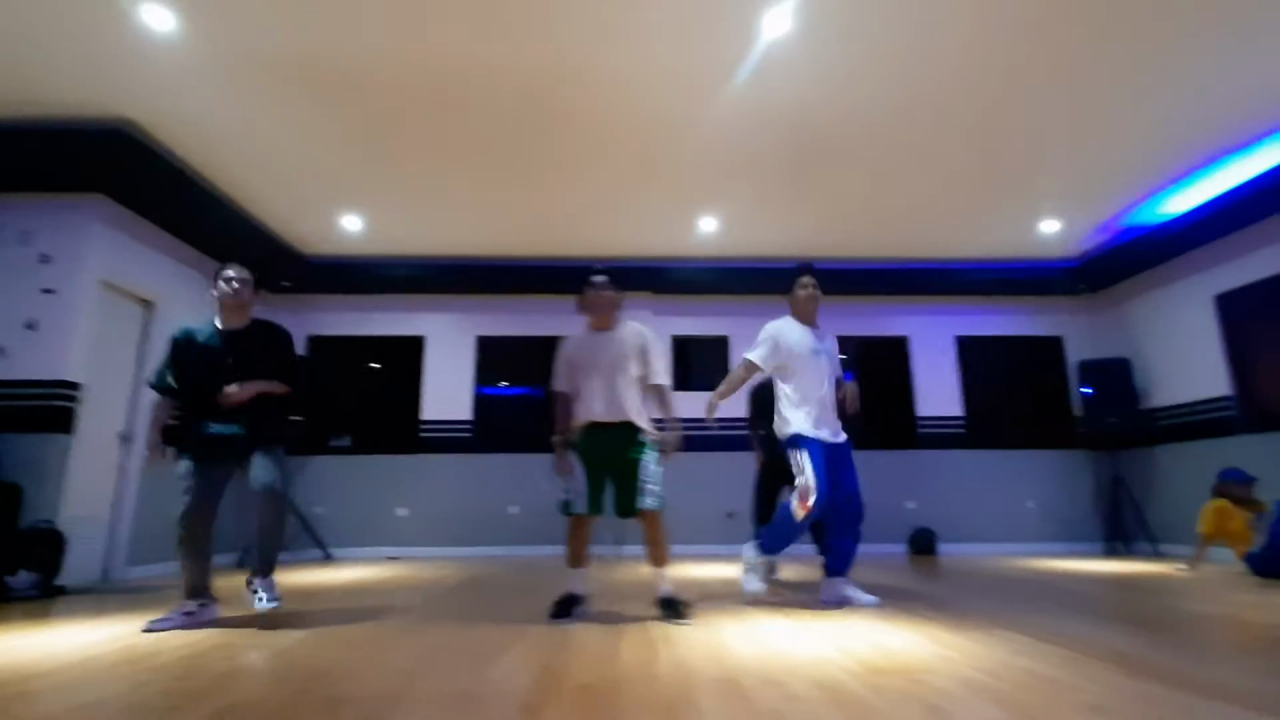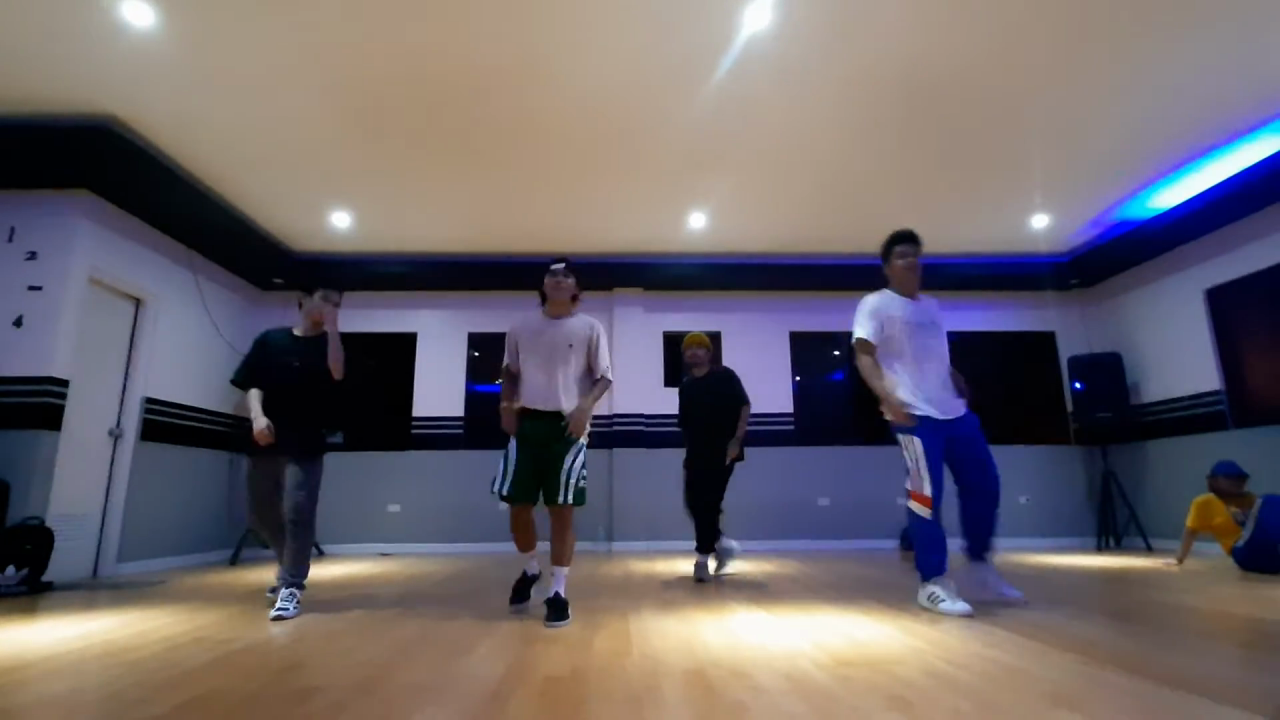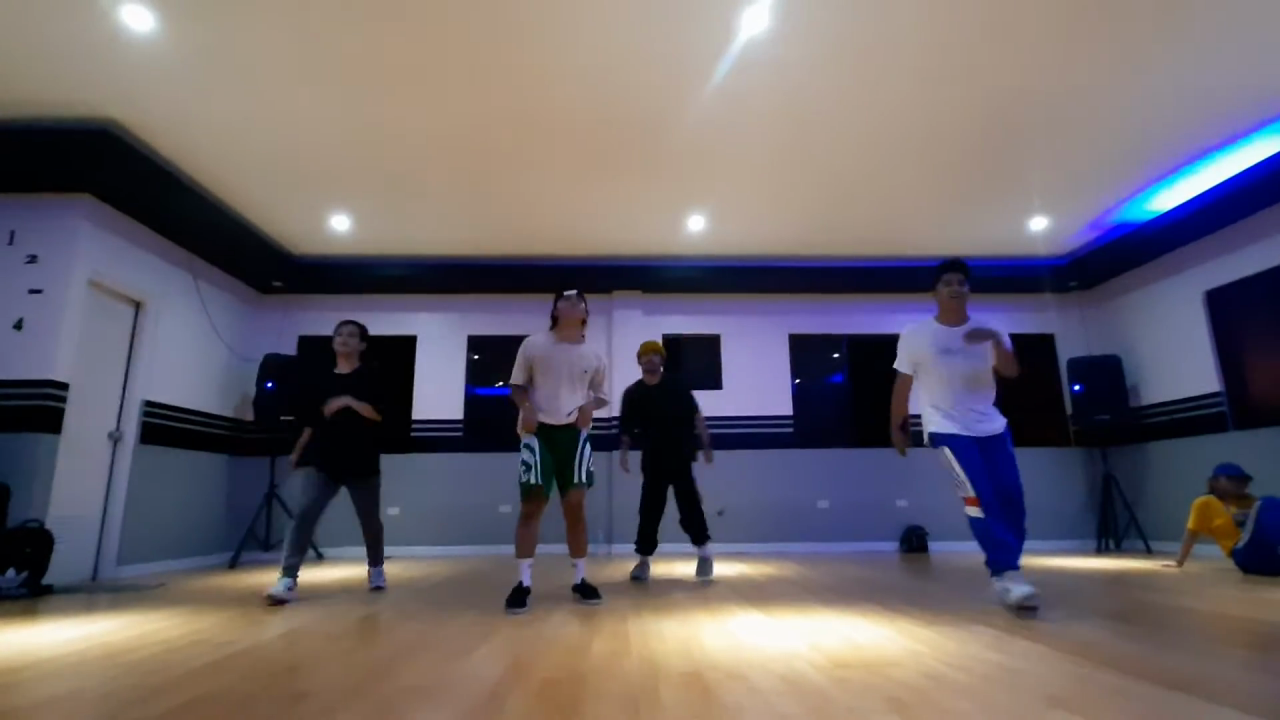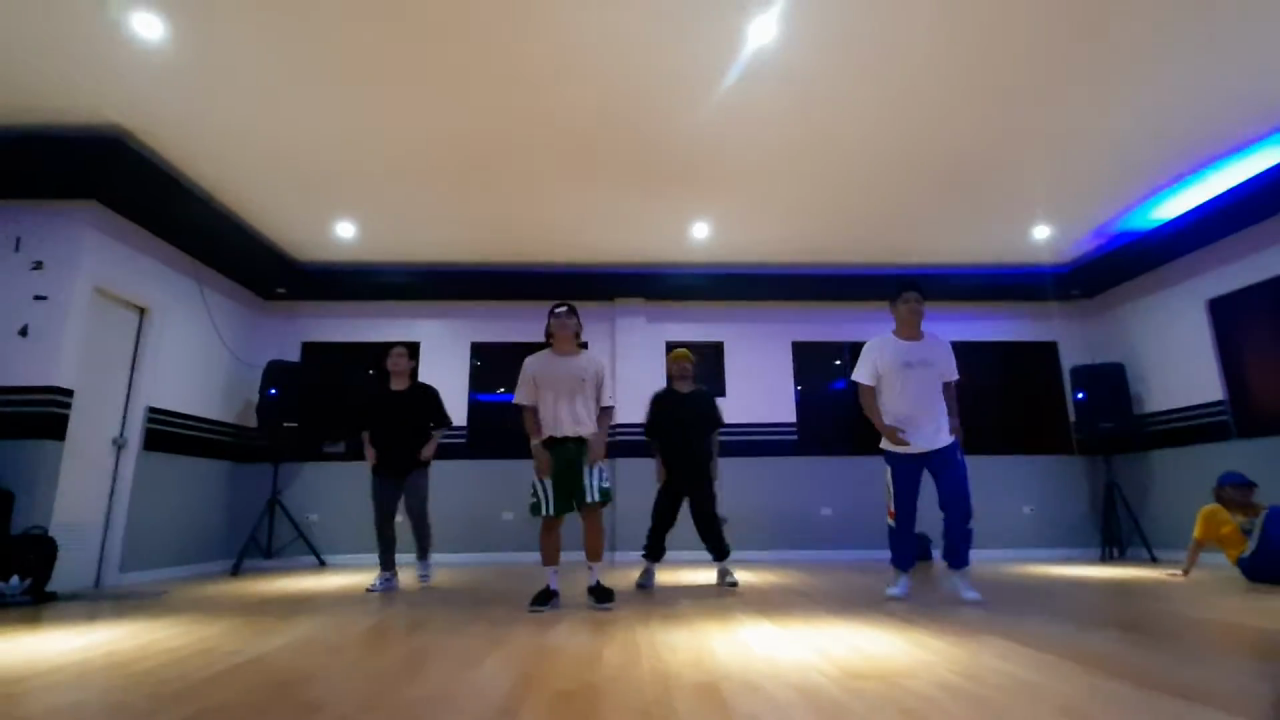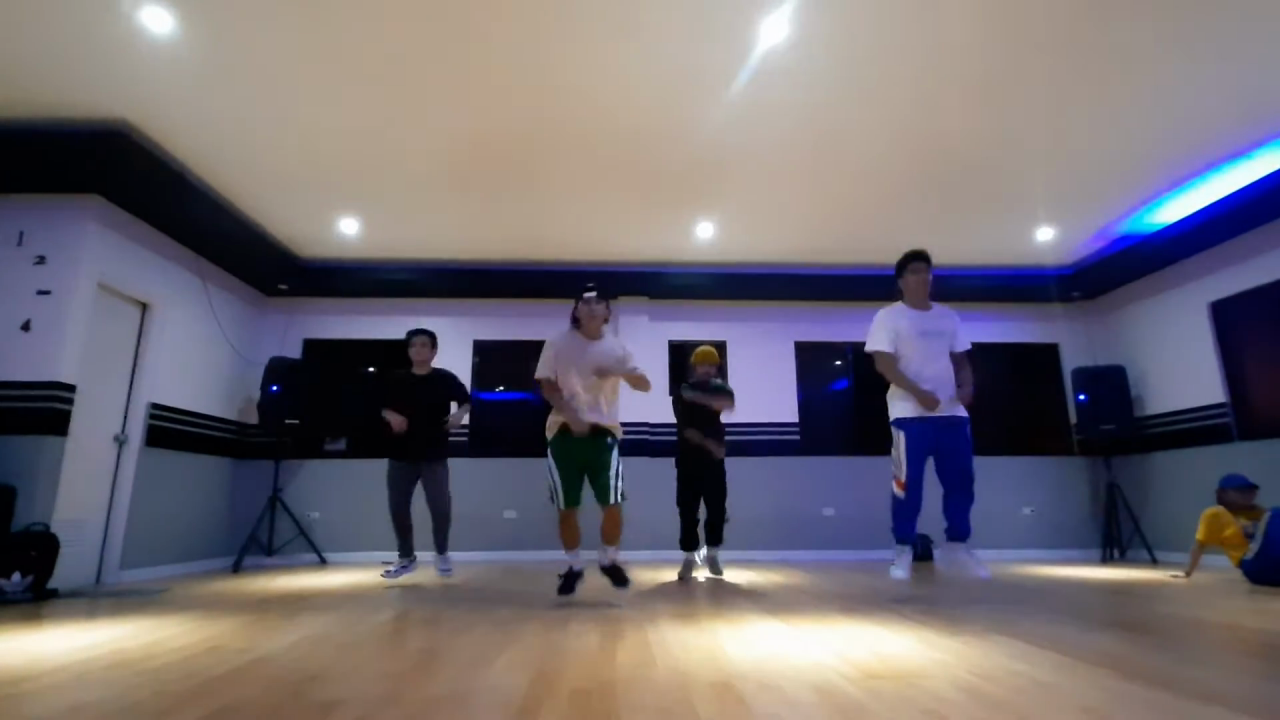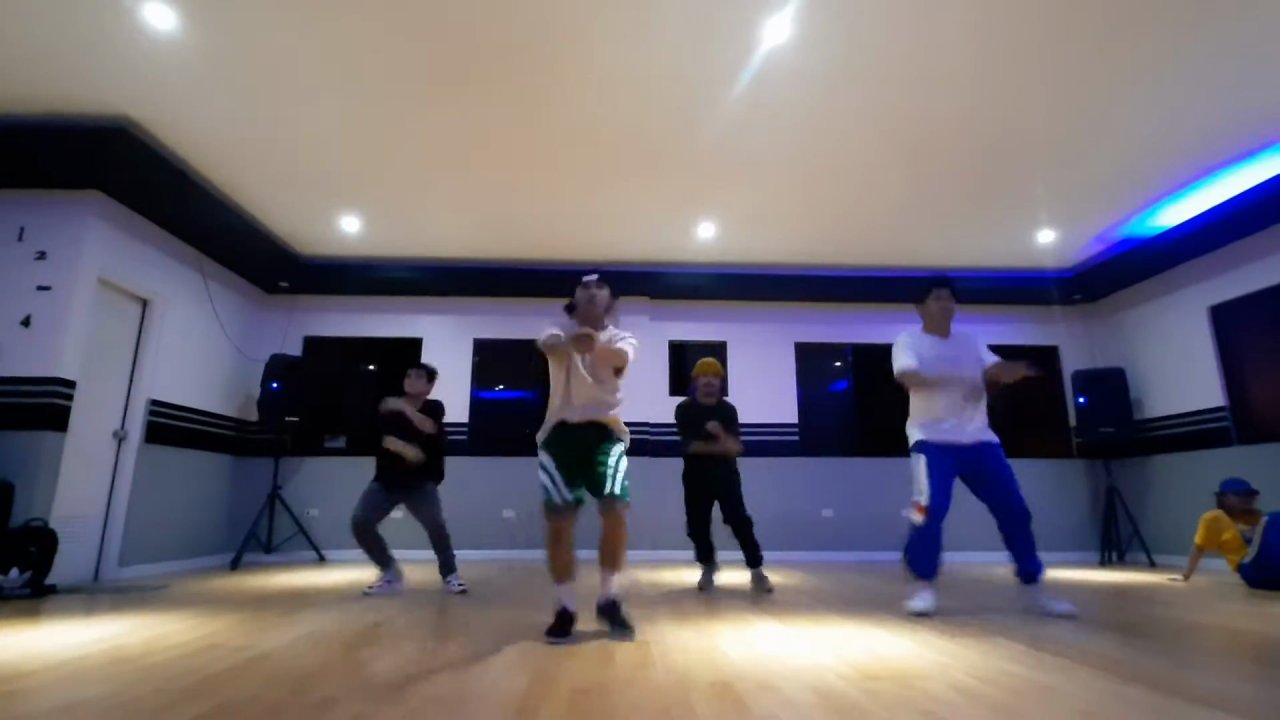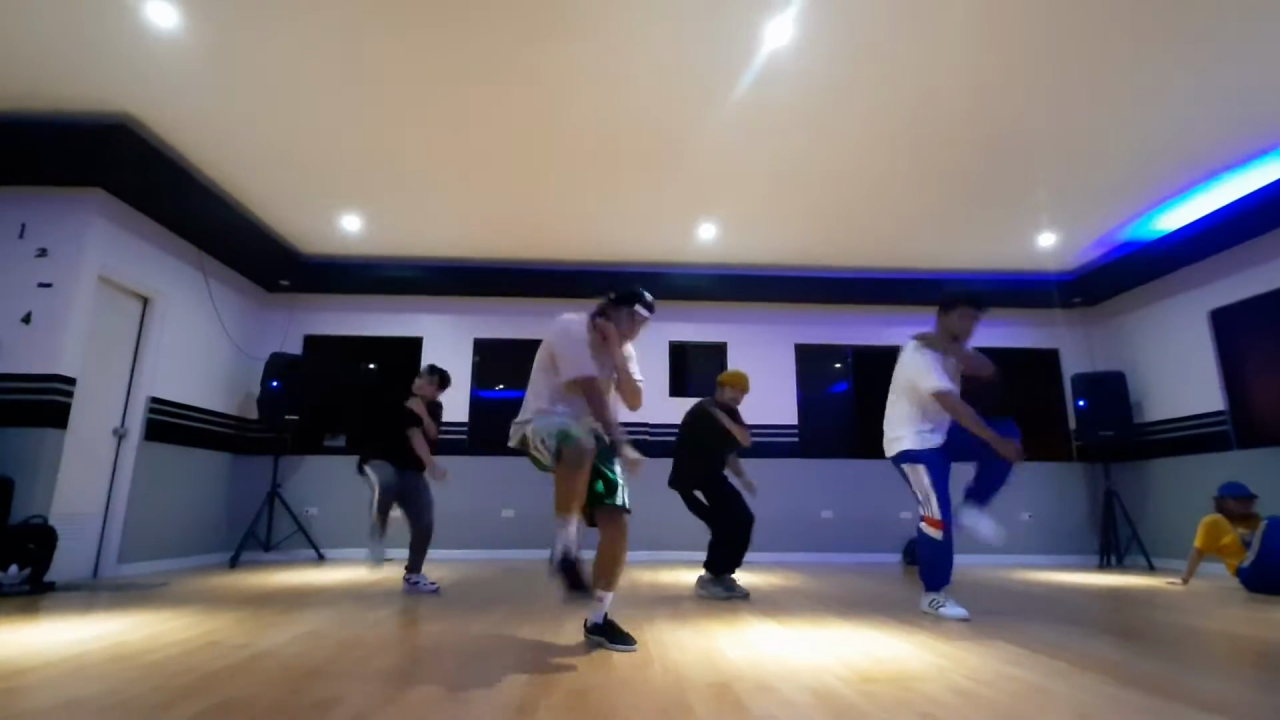
dt=0.7s
person 1, frame 1
left shoulder: (828, 337)
right shoulder: (778, 331)
right elbow: (748, 367)
left wrist: (849, 386)
right wrist: (719, 394)
left hip: (832, 432)
right hip: (800, 431)
left knee: (849, 506)
right knee: (813, 499)
left ankle: (836, 581)
right ankle: (758, 554)
person 1, frame 2
left shoulder: (930, 307)
right shoulder: (875, 305)
right elbow: (863, 354)
left wrist: (956, 378)
right wrist: (886, 394)
left hip: (953, 410)
right hip: (914, 412)
left knee: (983, 483)
right knee: (926, 492)
left ankle: (979, 563)
right ankle: (933, 583)
person 1, frame 3
left shoulder: (984, 331)
right shoulder: (915, 335)
left elbow: (1010, 370)
right elbow: (903, 384)
left wrist: (996, 340)
right wrist: (896, 426)
left hip: (991, 426)
right hip: (946, 428)
left knee: (1010, 498)
right knee: (979, 496)
left ankle: (1003, 572)
right ankle: (1007, 575)
person 1, frame 4
left shoulder: (940, 345)
right shoulder: (877, 347)
left elbow: (950, 387)
right elbow: (865, 393)
left wrist: (954, 423)
right wrist: (883, 426)
left hip: (942, 441)
right hip: (900, 444)
left knee: (958, 507)
right knee: (901, 512)
left ankle: (959, 573)
right ankle: (902, 574)
person 1, frame 5
left shoulder: (948, 317)
right shoulder: (888, 317)
left elbow: (961, 360)
right elbow: (883, 362)
left wrist: (967, 387)
right wrist: (916, 392)
left hip: (951, 412)
right hip: (910, 412)
left knee: (960, 479)
right knee: (908, 480)
left ankle: (956, 545)
right ankle: (903, 551)
person 1, frame 6
left shoulder: (968, 343)
right shoulder: (908, 342)
left elbow: (998, 373)
right elbow: (909, 380)
left wrist: (1017, 370)
right wrist: (952, 383)
left hip: (978, 439)
right hip: (932, 439)
left knee: (1014, 509)
right knee: (929, 508)
left ankle: (1033, 587)
right ankle: (923, 586)
person 1, frame 7
left shoulder: (948, 350)
right shoulder: (921, 353)
left elbow: (987, 370)
right elbow: (952, 404)
left wrist: (961, 352)
right wrist: (996, 441)
left hip: (941, 434)
right hip: (912, 442)
left knee: (1008, 431)
right knee: (936, 516)
left ankle: (973, 507)
right ankle: (933, 595)
person 2, frame 1
left shoulder: (639, 336)
right shoulder: (571, 346)
left elbow: (658, 384)
right elbow: (564, 396)
left wrist: (671, 426)
right wrist: (560, 442)
left hip: (634, 433)
right hip: (590, 434)
left knee: (649, 513)
right knee: (580, 516)
left ankle: (666, 593)
right ankle: (574, 593)
person 2, frame 2
left shoulder: (590, 329)
right shoulder: (522, 329)
left elbow: (603, 378)
right elbow: (511, 372)
left wrist: (584, 408)
right wrist: (507, 406)
left hip: (568, 425)
right hip: (527, 421)
left knee: (562, 509)
right knee: (519, 505)
left ankle: (558, 594)
right ankle: (529, 570)
person 2, frame 3
left shoulder: (593, 356)
right shoulder: (533, 345)
left elbow: (601, 395)
right elbow: (517, 386)
left wrist: (590, 406)
right wrist: (526, 408)
left hip: (574, 433)
right hip: (539, 431)
left knee: (575, 506)
right knee: (532, 504)
left ankle: (579, 579)
right ankle: (524, 582)
person 2, frame 4
left shoulder: (594, 364)
right shoulder: (534, 364)
left elbow: (606, 407)
right elbow: (528, 409)
left wrist: (600, 439)
right wrist: (537, 444)
left hip: (586, 446)
right hip: (550, 447)
left knee: (593, 515)
right knee: (550, 520)
left ankle: (595, 583)
right ankle: (551, 587)
person 2, frame 5
left shoulder: (616, 347)
right shoulder: (557, 343)
left elbow: (644, 385)
right elbow: (545, 384)
left wrist: (621, 372)
right wrist: (568, 411)
left hip: (603, 434)
right hip: (565, 433)
left knee: (612, 507)
right knee: (567, 509)
left ankle: (608, 561)
right ankle: (574, 567)
person 2, frame 6
left shoulder: (620, 337)
right shoulder: (559, 330)
left elbow: (617, 362)
right elbow: (551, 348)
left wrist: (602, 348)
right wrist: (574, 341)
left hip: (604, 432)
right hip: (561, 432)
left knee: (613, 512)
right knee: (560, 521)
left ankle: (609, 600)
right ankle: (565, 608)
person 2, frame 7
left shoulder: (622, 350)
right shoulder: (570, 328)
left elbow: (633, 402)
right elbow: (589, 390)
left wrist: (616, 349)
right wrist: (620, 444)
left hip: (593, 436)
right hip: (541, 426)
left knee: (616, 522)
right knee: (579, 444)
left ankle: (598, 619)
right ankle: (565, 550)
person 3, frame 1
left shoulder: (274, 336)
right shoulder: (189, 338)
left elbow: (289, 384)
right elbow: (168, 392)
left wrist: (256, 387)
right wrist: (154, 437)
left hip: (260, 438)
right hip: (204, 443)
left knee: (272, 492)
right knee: (191, 517)
left ankle: (262, 577)
right ankle: (198, 601)
person 3, frame 2
left shoulder: (331, 344)
right shoulder: (269, 340)
left elbow: (337, 373)
right elbow: (252, 383)
left wrist: (331, 328)
right wrist: (257, 415)
left hip: (304, 443)
right hip: (266, 441)
left knee: (298, 513)
right knee: (262, 514)
left ankle: (291, 588)
right ankle: (286, 574)
person 3, frame 3
left shoulder: (370, 378)
right shoulder: (321, 382)
left elbow: (378, 414)
left wrist: (349, 401)
right wrist: (299, 450)
left hip: (360, 463)
right hip: (321, 461)
left knee: (370, 520)
right knee: (304, 512)
left ankle: (376, 568)
right ankle: (287, 579)
person 3, frame 4
left shoulder: (425, 393)
right shoulder: (377, 396)
left elbow: (441, 424)
right elbow: (367, 427)
left wrist: (432, 445)
right wrist: (368, 447)
left hip: (415, 465)
right hip: (384, 466)
left knee: (417, 513)
right knee: (383, 519)
left ankle: (423, 560)
right ankle: (387, 574)
person 3, frame 5
left shoulder: (446, 379)
right shoulder: (397, 380)
left elbow: (465, 402)
right elbow: (386, 409)
left wrist: (459, 415)
right wrist: (392, 417)
left hip: (434, 455)
right hip: (401, 454)
left knee: (440, 505)
right knee: (398, 507)
left ankle: (442, 555)
right ankle: (406, 557)
person 3, frame 6
left shoulder: (433, 408)
right shoulder: (390, 408)
left elbow: (429, 428)
right elbow: (386, 439)
left wrist: (405, 408)
right wrist: (405, 448)
left hip: (420, 483)
right hip: (386, 481)
left knee: (435, 525)
right knee: (360, 523)
left ankle: (449, 574)
right ankle: (390, 574)
person 3, frame 7
left shoulder: (433, 408)
right shoulder: (399, 404)
left elbow: (432, 435)
right elbow: (414, 434)
left wrist: (424, 414)
right wrist: (431, 465)
left hip: (411, 472)
right hip: (380, 462)
left knee: (424, 523)
right knee: (386, 482)
left ankle: (413, 576)
right ankle: (378, 533)
person 4, frame 1
right shoulder: (761, 390)
right elbow: (754, 426)
right wrist: (759, 451)
right hip: (772, 458)
right knee: (764, 509)
right ankle: (767, 561)
person 4, frame 2
left shoulder: (725, 377)
right shoulder: (686, 387)
left elbow: (744, 408)
left wrist: (736, 441)
right wrist: (688, 452)
left hip: (723, 452)
right hip: (697, 453)
left knee: (707, 503)
right knee: (694, 502)
left ankle: (702, 558)
right ankle: (723, 544)
person 4, frame 3
left shoulder: (676, 387)
right shoulder: (633, 393)
left elbow: (696, 415)
right elbow: (627, 428)
left wrist: (706, 445)
right wrist: (624, 452)
left hip: (679, 457)
right hip: (653, 460)
left knee: (689, 504)
right knee: (650, 510)
left ankle: (703, 553)
right ankle: (643, 560)
person 4, frame 4
left shoulder: (705, 398)
right shoulder: (661, 400)
left elbow: (713, 431)
right elbow: (653, 435)
left wrist: (713, 460)
right wrist: (660, 464)
left hip: (700, 469)
right hip: (673, 470)
left knee: (707, 518)
right knee: (661, 519)
left ankle: (722, 567)
right ankle: (649, 568)
person 4, frame 5
left shoulder: (719, 388)
right shoulder: (682, 394)
left elbow: (728, 405)
right elbow: (685, 429)
left wrist: (698, 398)
right wrist: (709, 444)
left hip: (714, 461)
right hip: (688, 460)
left knee: (717, 510)
right knee: (688, 512)
left ankle: (712, 554)
right ankle: (689, 558)
person 4, frame 6
left shoulder: (727, 410)
right shoulder: (685, 409)
left elbow: (735, 447)
right elbow: (690, 445)
left wrist: (720, 433)
right wrist: (721, 447)
left hip: (725, 476)
right hip: (697, 477)
left knee: (740, 523)
right knee: (698, 526)
left ankle: (757, 571)
right ankle: (708, 569)
person 4, frame 7
left shoulder: (728, 414)
right shoulder: (704, 412)
left elbow: (736, 447)
left hip: (707, 475)
right hip: (693, 478)
left ankle: (717, 575)
